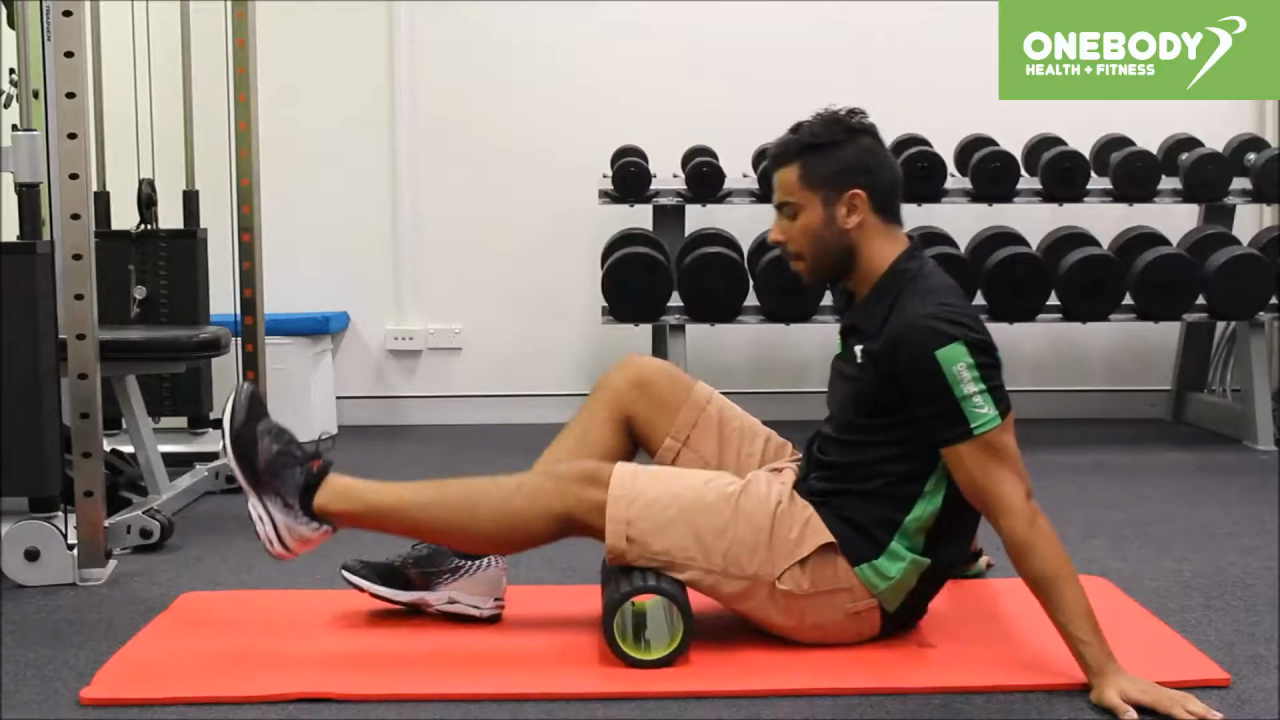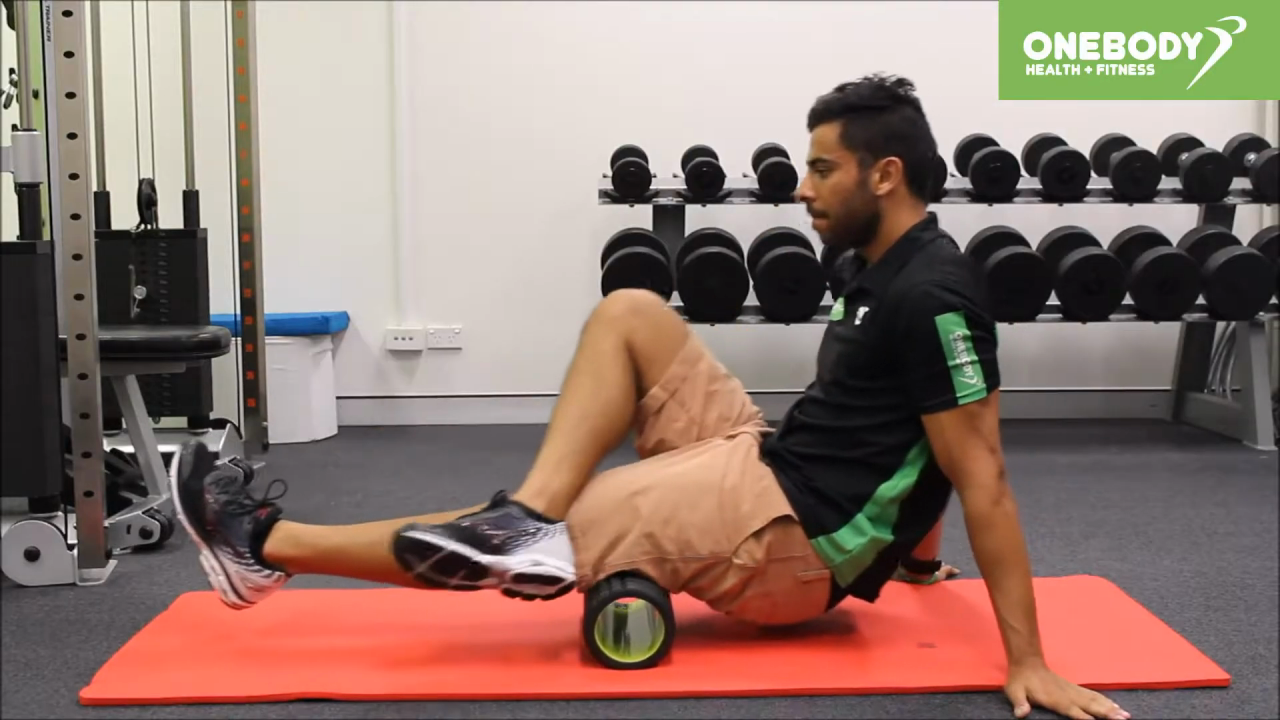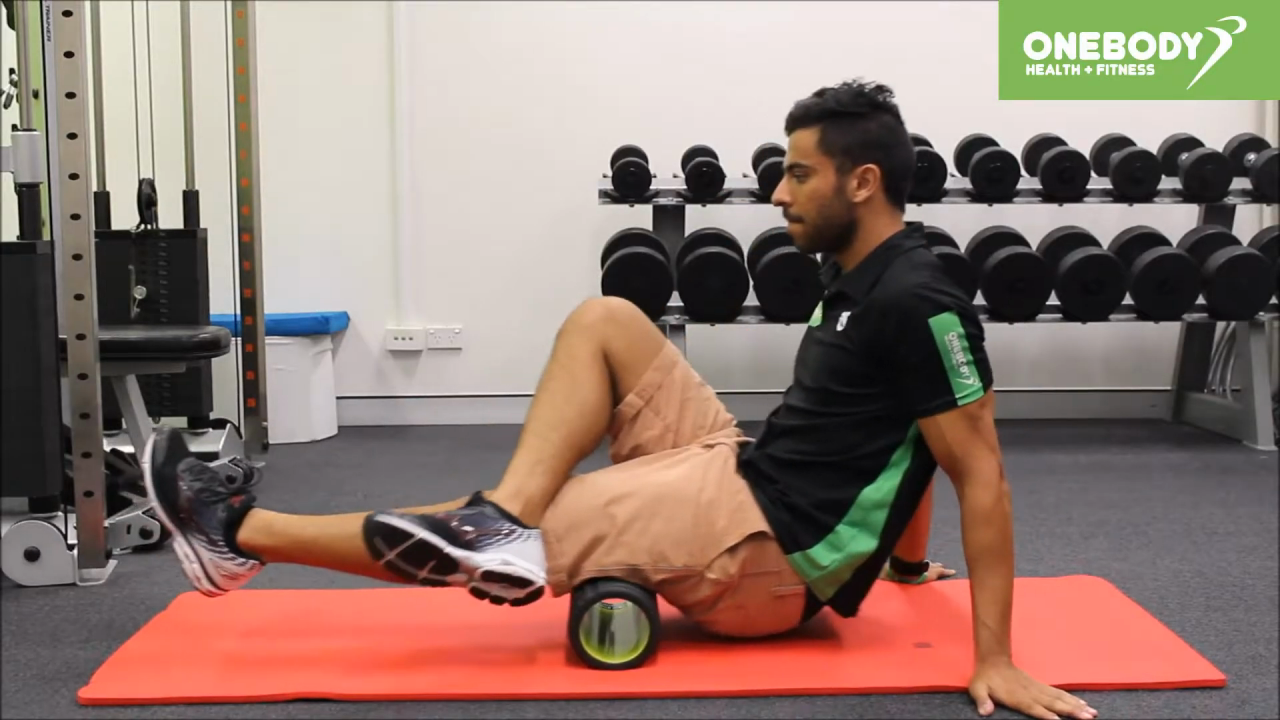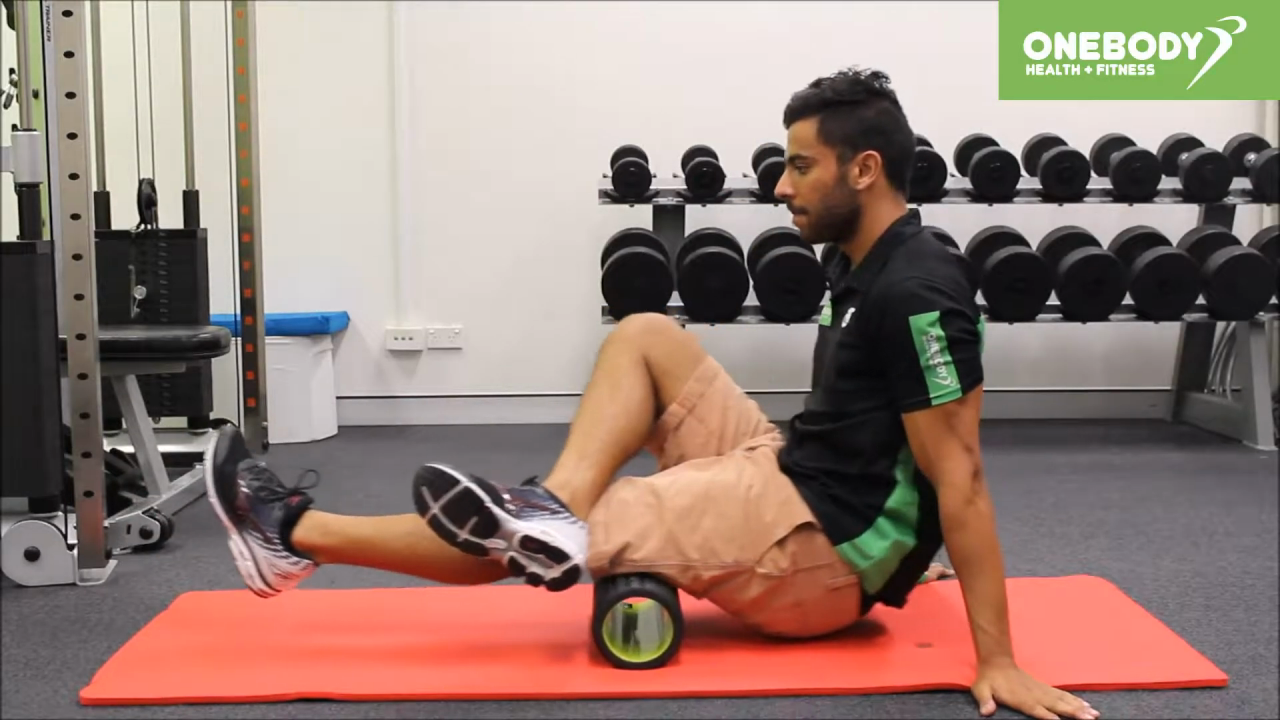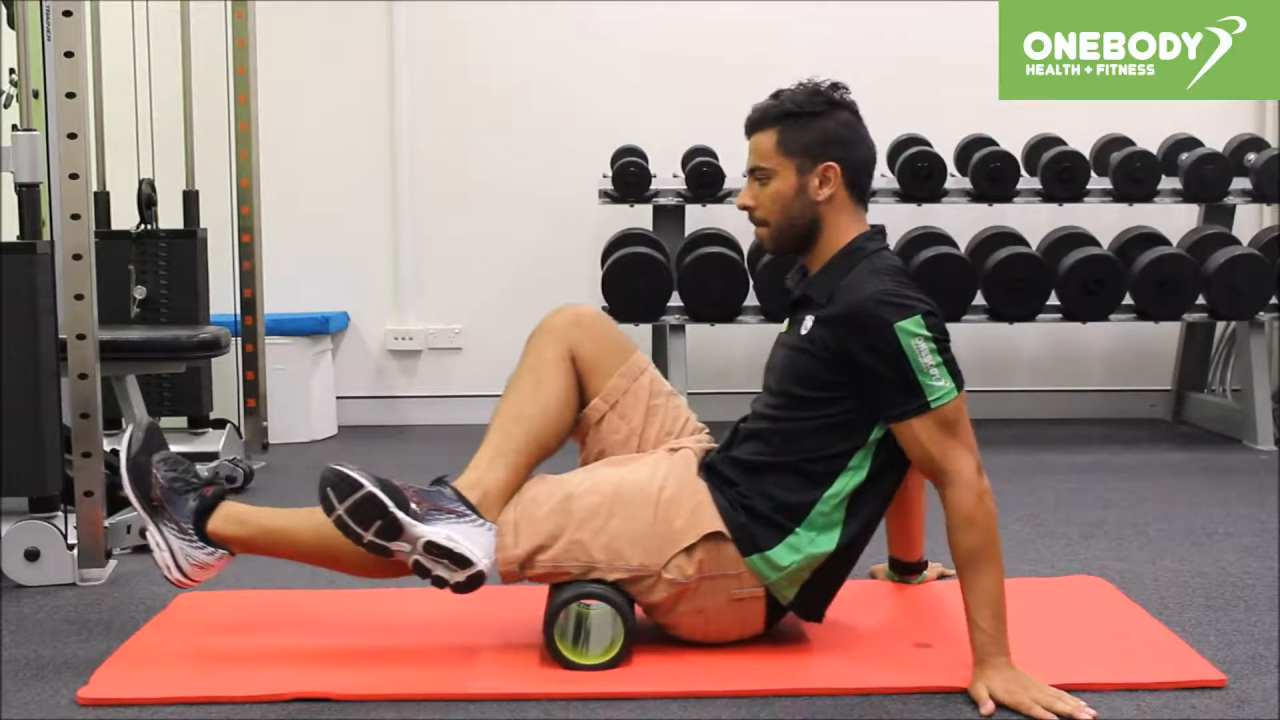
dt=1s
person 1, frame 1
left shoulder: (925, 328)
right shoulder: (880, 293)
left elbow: (1013, 504)
right elbow: (925, 462)
right wrist: (932, 539)
left hip: (832, 573)
right hip: (812, 502)
left knee: (576, 487)
right knee: (638, 383)
left ankle: (314, 495)
right ankle: (468, 565)
person 1, frame 2
left shoulder: (929, 297)
right shoulder: (886, 270)
left elbow: (982, 480)
right elbow: (915, 444)
right wrist: (913, 552)
left hip: (786, 537)
right hip: (767, 468)
right knee: (627, 316)
left ankle: (268, 547)
right ankle: (530, 524)
person 1, frame 3
left shoulder: (915, 302)
right shoulder: (863, 280)
left elbow: (982, 477)
right elbow: (903, 432)
right wrist: (905, 558)
left hip: (764, 556)
right hip: (744, 480)
left knee: (509, 539)
right knee: (604, 322)
left ankle: (246, 533)
right ankle: (501, 526)
person 1, frame 4
left shoulder: (914, 293)
right shoulder: (868, 267)
left elbow: (959, 480)
right elbow: (898, 444)
right wrist: (901, 549)
left hip: (819, 552)
right hip: (794, 483)
left knee: (524, 545)
right knee: (645, 337)
left ankle: (298, 534)
right ankle: (549, 514)
person 1, frame 5
left shoulder: (878, 307)
right shoulder: (836, 283)
left elbow: (963, 478)
right elbow: (896, 447)
right wrist: (906, 562)
left hip: (725, 557)
right hip: (712, 484)
left knee: (435, 543)
right knee: (575, 329)
left ankle: (211, 525)
right ankle: (456, 515)
